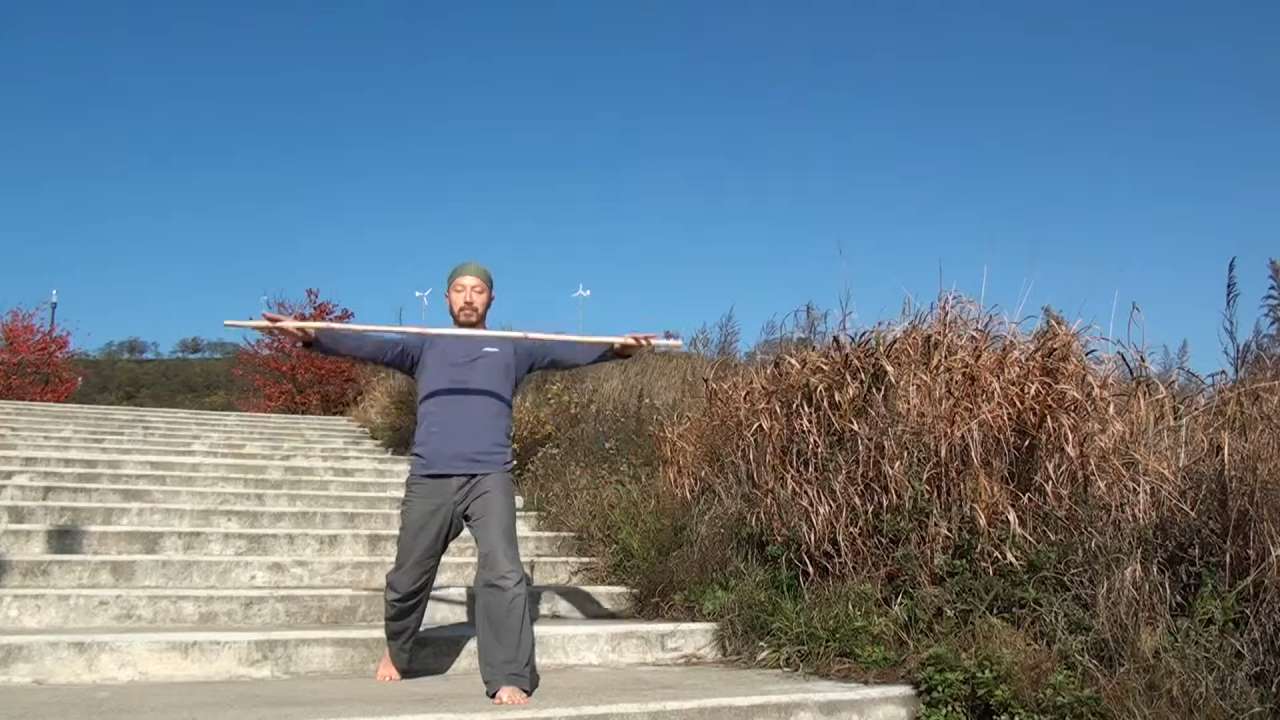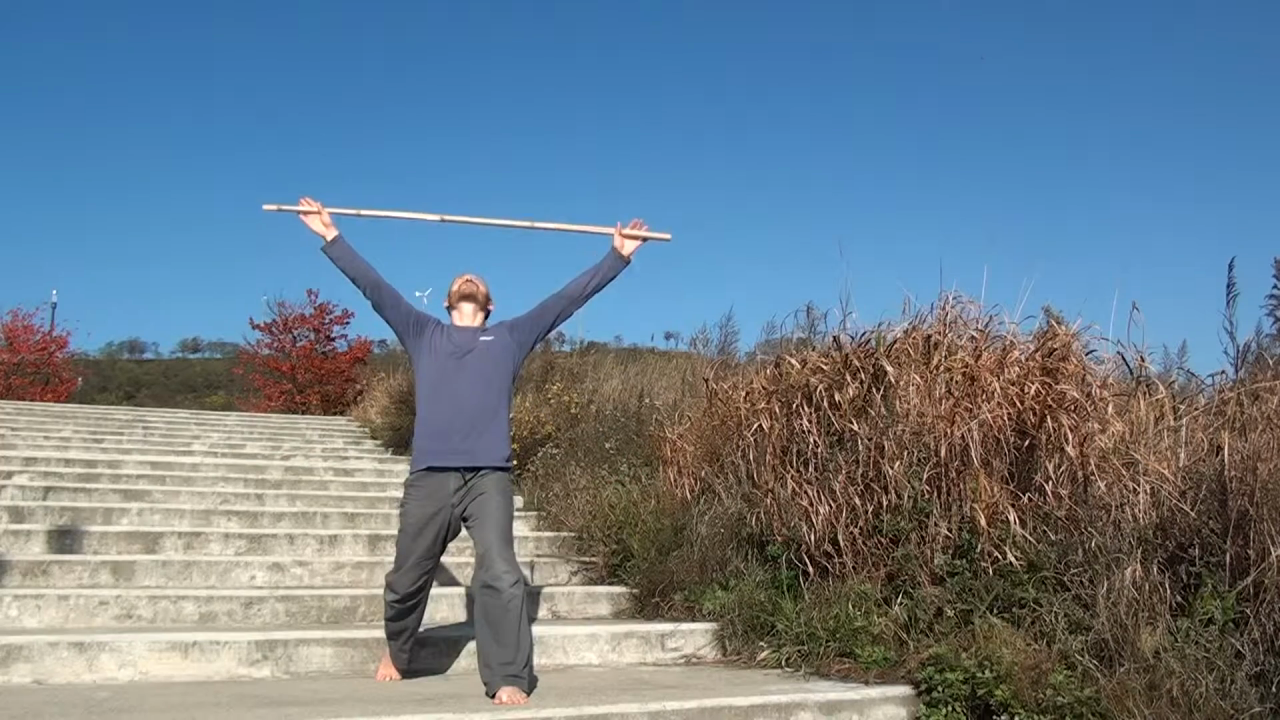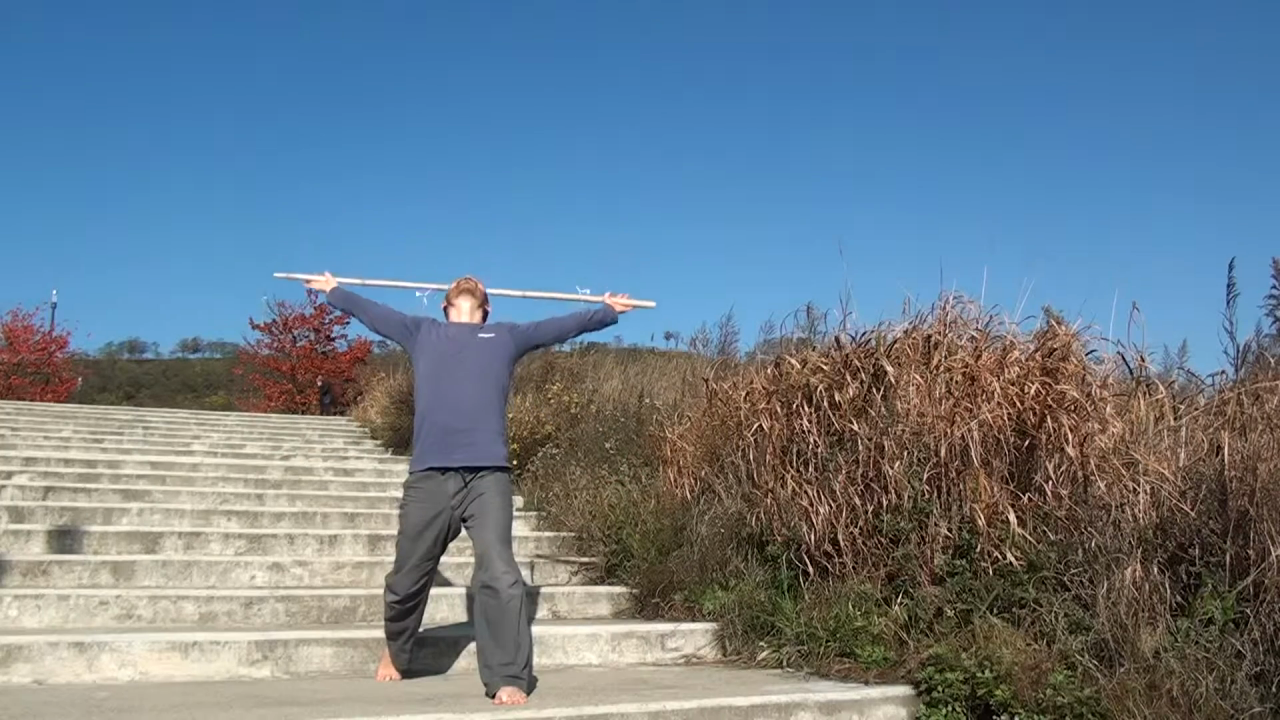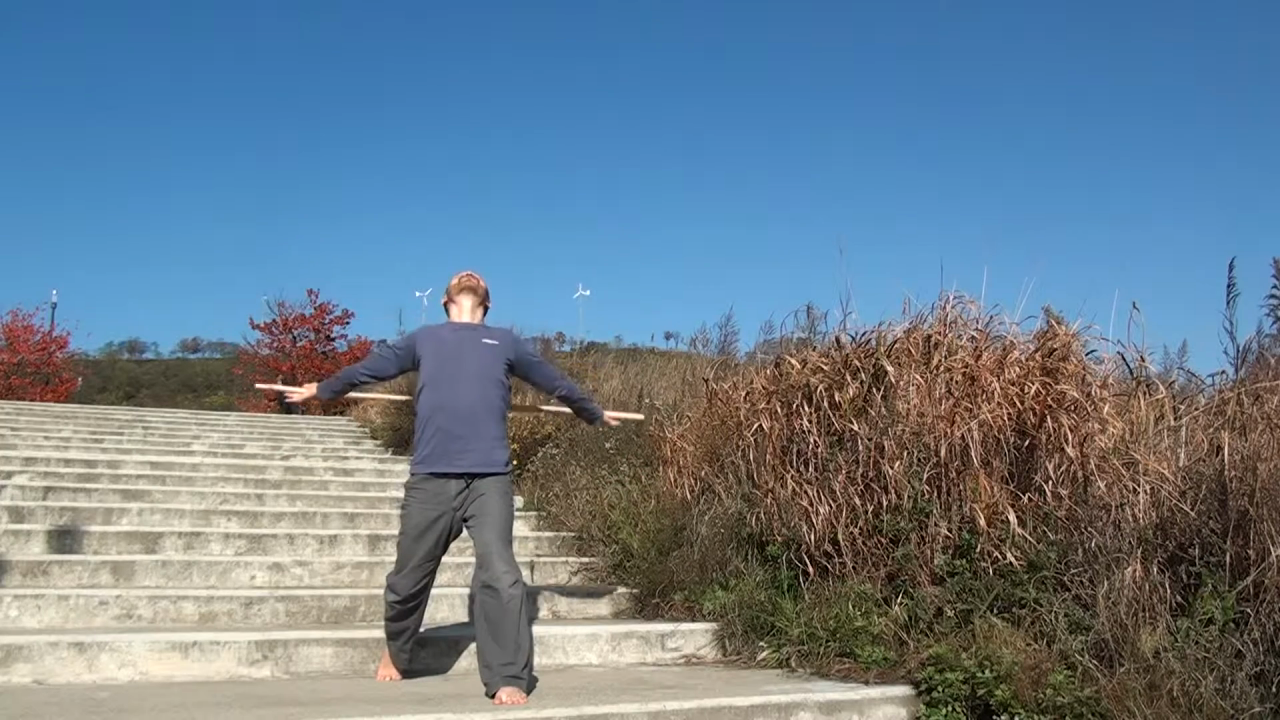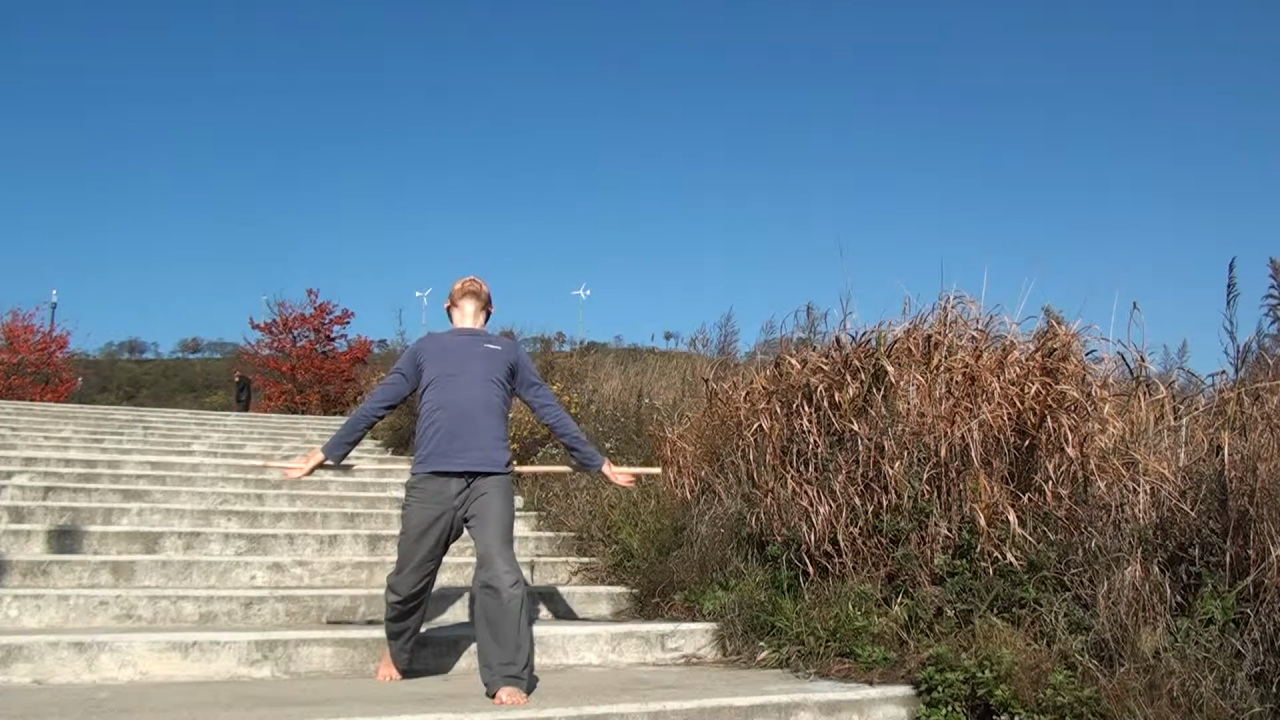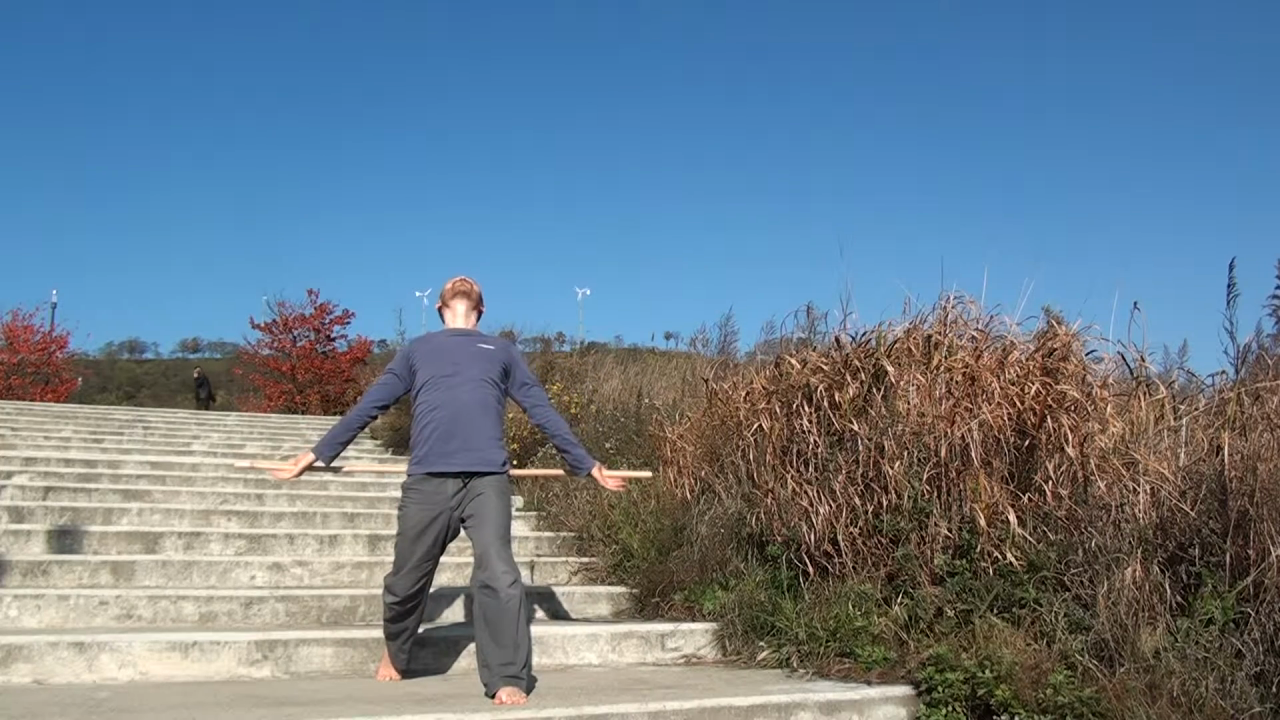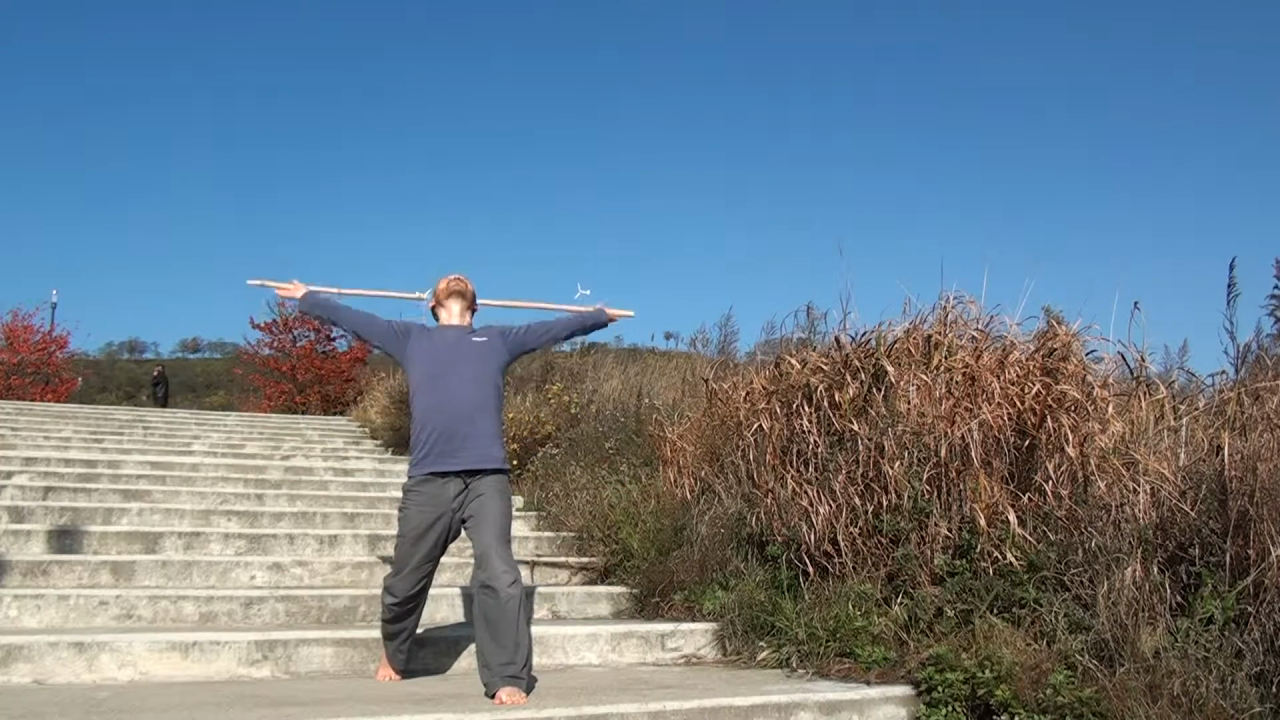
dt=0.7s
person 1, frame 1
left shoulder: (513, 348)
right shoulder: (423, 346)
left elbow: (564, 354)
right elbow: (370, 347)
left wrist: (613, 350)
right wrist: (310, 337)
left hip: (490, 478)
right hip: (429, 479)
left knee: (503, 574)
right knee: (408, 577)
left ankle: (509, 679)
right ankle: (396, 652)
person 1, frame 2
left shoulder: (510, 337)
right shoulder: (423, 333)
left elbow: (570, 297)
right elbow: (372, 285)
left wrist: (618, 256)
right wrist: (330, 236)
left hip: (490, 476)
right hip: (429, 477)
left knee: (500, 575)
right knee: (408, 578)
left ankle: (510, 680)
right ankle: (396, 654)
person 1, frame 3
left shoulder: (506, 336)
right shoulder: (422, 333)
left elbow: (565, 325)
right elbow: (370, 312)
left wrist: (608, 311)
right wrist: (333, 290)
left hip: (488, 475)
right hip: (429, 476)
left knee: (499, 576)
right knee: (407, 577)
left ankle: (509, 680)
right ankle: (395, 654)
person 1, frame 4
left shoulder: (506, 343)
right shoulder: (424, 339)
left elbow: (556, 384)
right elbow: (368, 369)
left wrist: (596, 415)
right wrist: (320, 391)
left hip: (490, 478)
right hip: (430, 478)
left knee: (499, 575)
right knee: (408, 576)
left ankle: (509, 679)
right ankle: (395, 654)
person 1, frame 5
left shoulder: (508, 352)
right shoulder: (425, 348)
left elbow: (551, 411)
right elbow: (376, 404)
left wrist: (597, 462)
right wrist: (327, 453)
left hip: (490, 478)
right hip: (431, 478)
left knee: (500, 574)
right knee: (409, 577)
left ankle: (510, 679)
right ankle: (396, 653)
person 1, frame 6
left shoulder: (502, 351)
right shoulder: (418, 349)
left elbow: (542, 410)
right elbow: (369, 404)
left wrist: (586, 464)
right wrist: (317, 455)
left hip: (487, 478)
right hip: (427, 479)
left knee: (498, 575)
right knee: (407, 578)
left ankle: (509, 680)
right ankle: (395, 654)
person 1, frame 7
left shoulder: (498, 340)
right shoulder: (412, 339)
left elbow: (557, 328)
right elbow: (354, 319)
left wrist: (600, 316)
right wrist: (304, 298)
left hip: (486, 477)
right hip: (429, 479)
left knee: (498, 575)
right knee: (405, 580)
left ankle: (509, 680)
right ankle: (394, 657)
